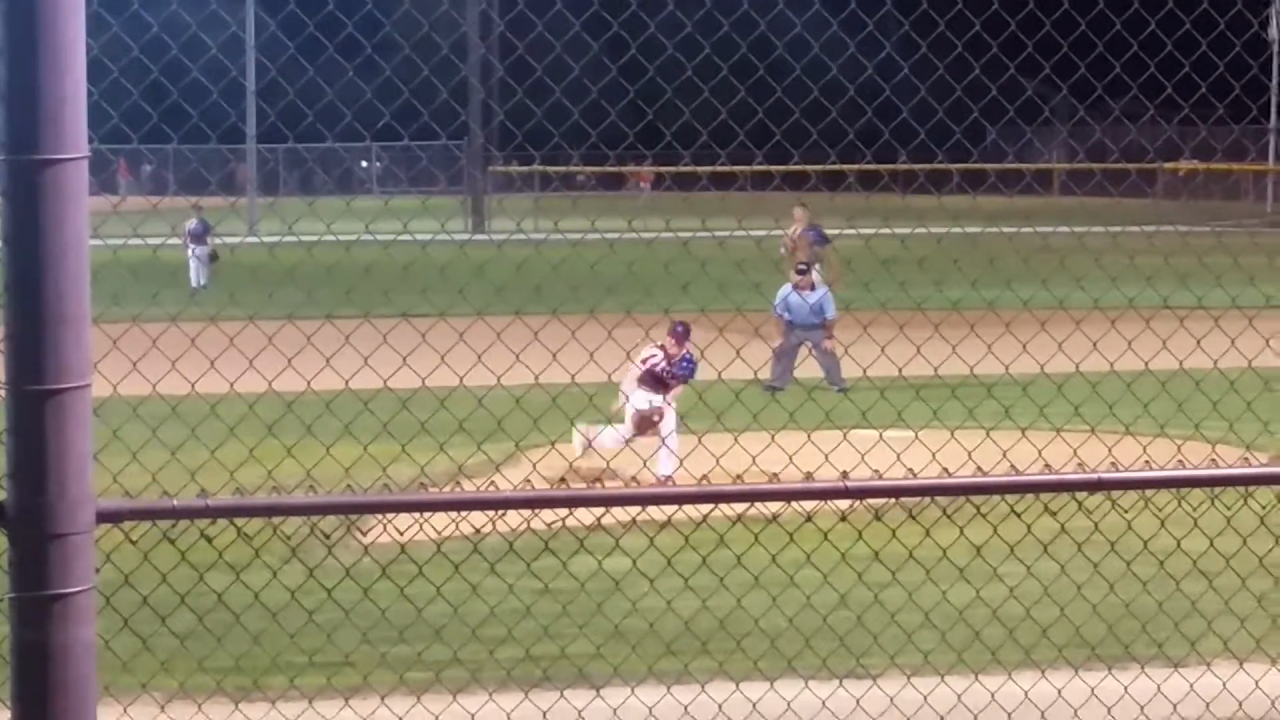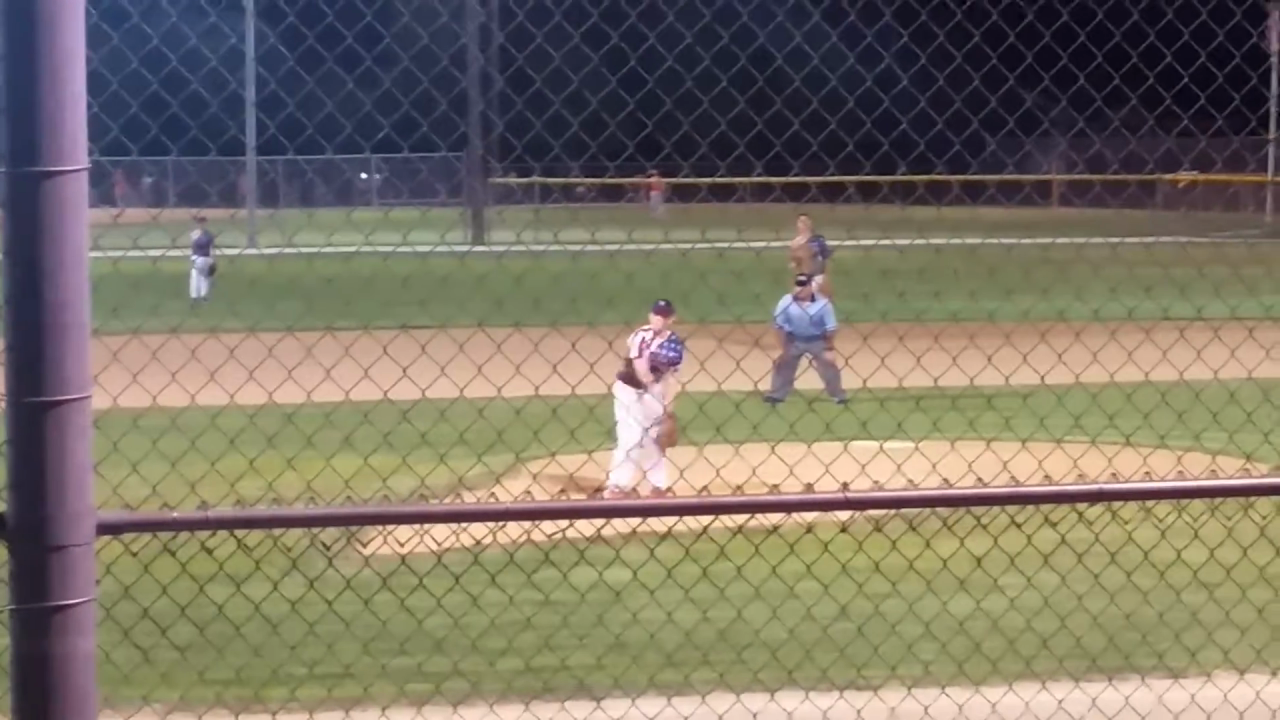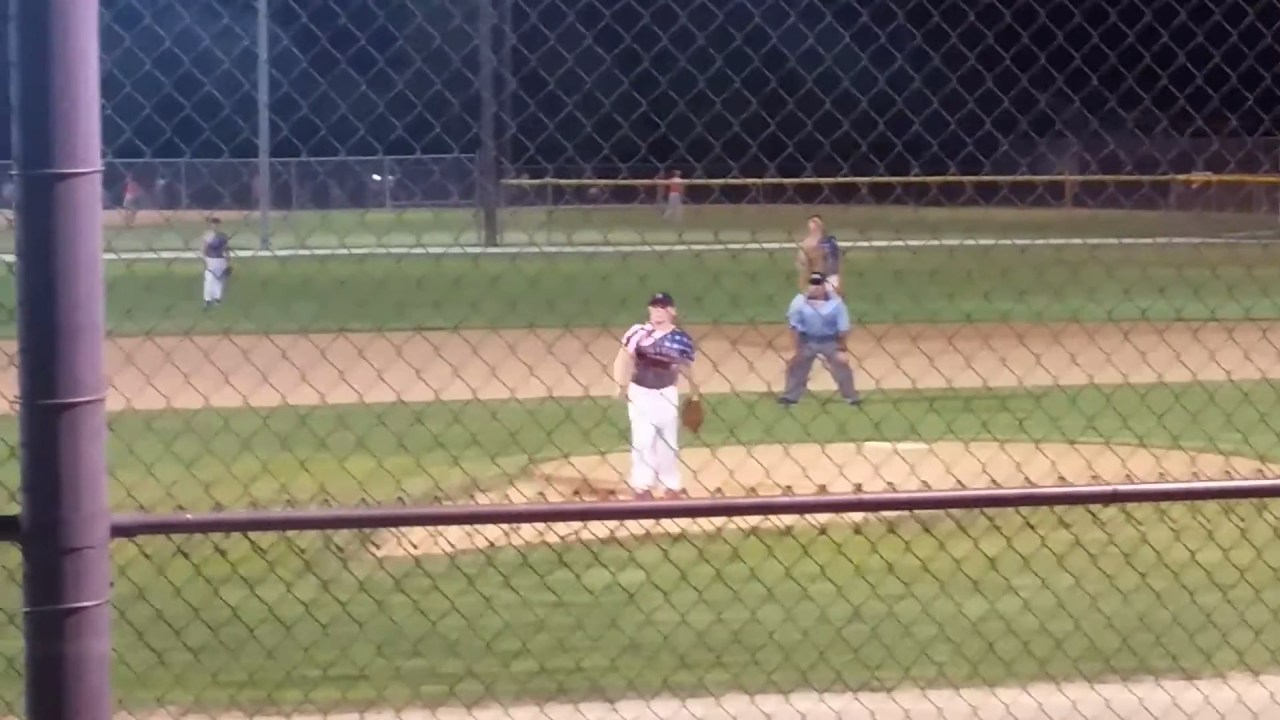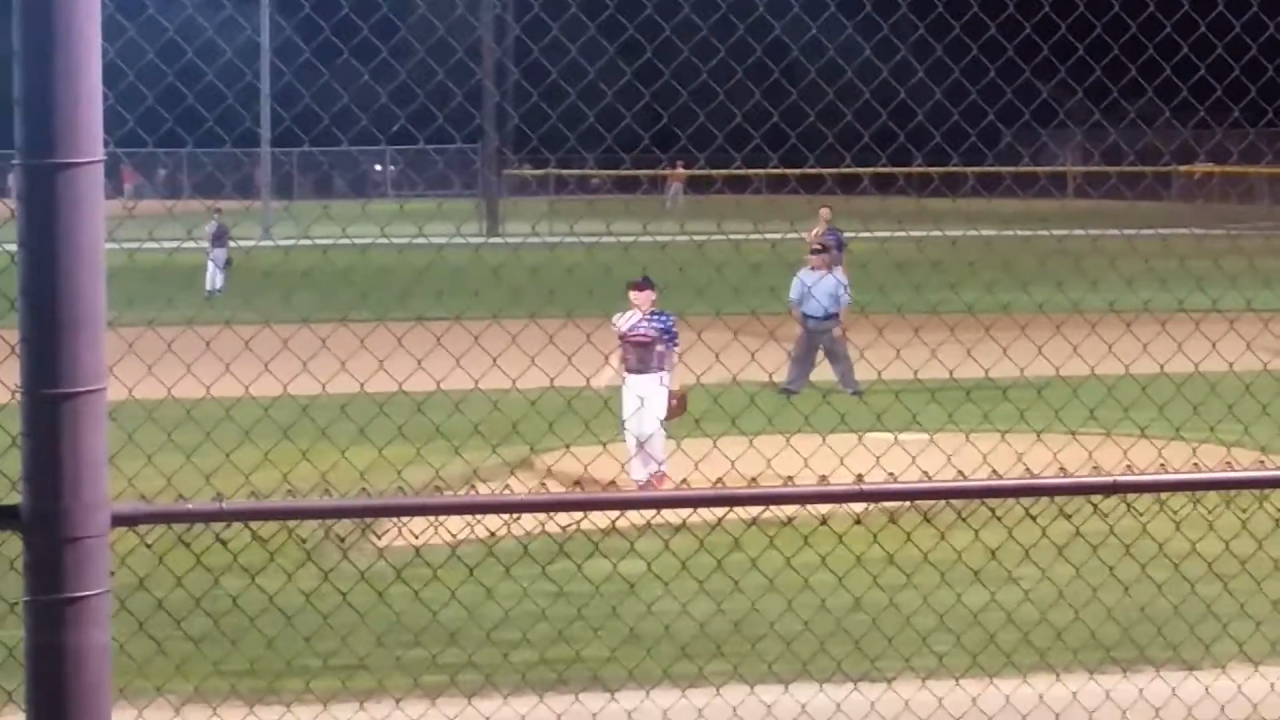
dt=0.4s
person 1, frame 1
left shoulder: (689, 362)
right shoulder: (654, 352)
left elbow: (680, 385)
right elbow: (632, 375)
left wrist: (664, 405)
right wrist: (623, 398)
left hip: (664, 394)
right hip: (641, 390)
left knee: (670, 432)
right knee: (629, 430)
left ankle: (665, 474)
right ankle: (587, 436)
person 1, frame 2
left shoulder: (675, 345)
right shoulder: (642, 336)
left elbow: (670, 376)
right elbow: (641, 370)
left wrist: (668, 404)
right wrist: (656, 392)
left hip: (651, 392)
right hip: (627, 389)
left knee: (655, 438)
right knee: (629, 439)
left ankle: (659, 484)
right ankle: (618, 484)
person 1, frame 3
left shoulder: (681, 339)
right shoulder: (639, 332)
left elbow: (686, 366)
right elbow: (622, 357)
left wrist: (694, 391)
right wrist: (620, 384)
left hip: (666, 393)
right hip: (640, 391)
left knee: (668, 440)
right knee: (642, 439)
left ankle: (672, 485)
right ankle: (641, 485)
person 1, frame 4
left shoulder: (664, 320)
right shoulder: (622, 319)
left elbow: (674, 352)
right elbow: (619, 353)
left wrist: (674, 383)
right wrist: (605, 375)
left hip: (656, 381)
right hip: (631, 381)
left knee: (652, 427)
right knee: (632, 430)
left ankle: (658, 469)
right ankle: (641, 477)
